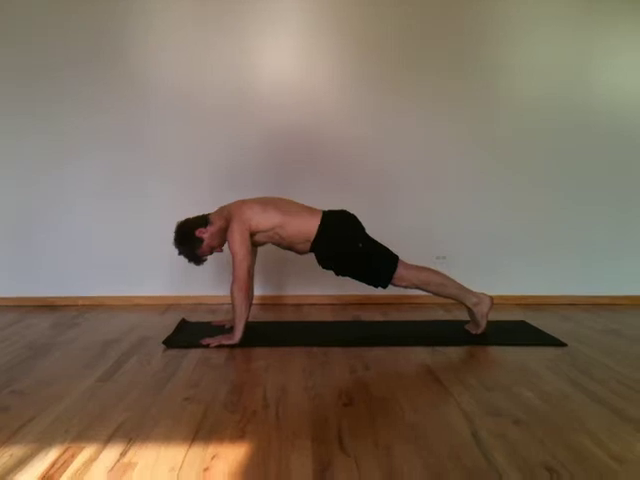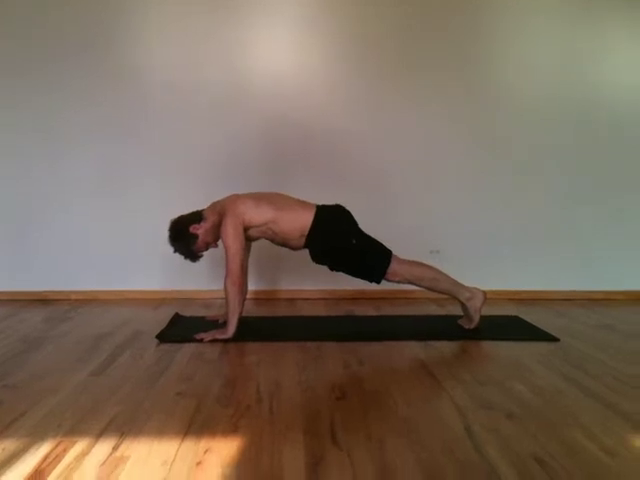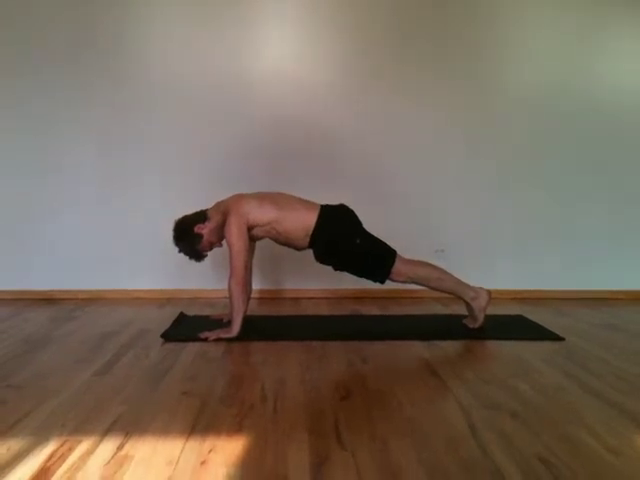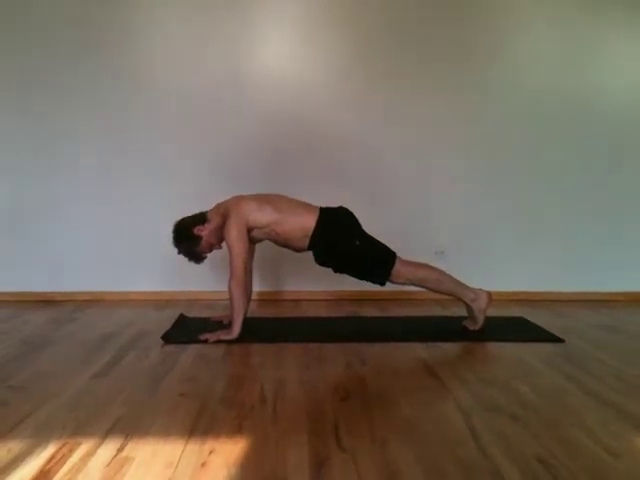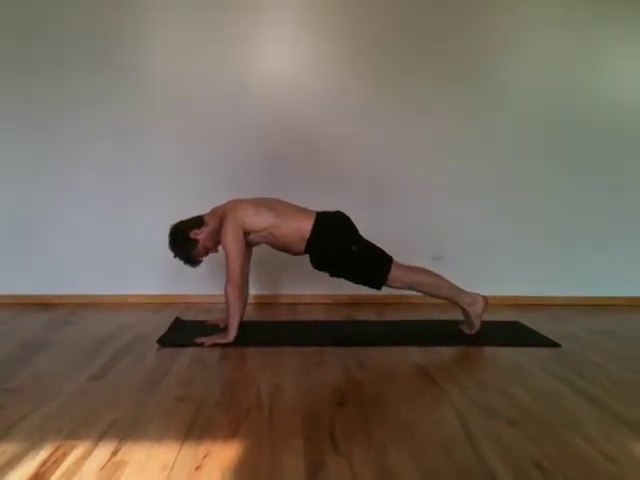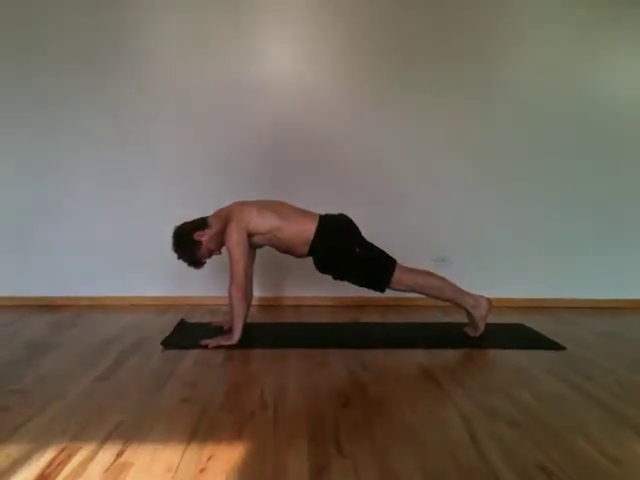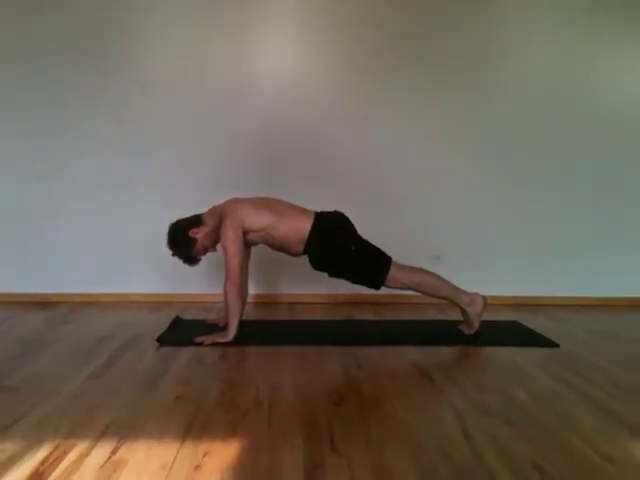
dt=0.7s
person 1, frame 1
left shoulder: (234, 225)
right shoulder: (239, 217)
left elbow: (240, 282)
right elbow: (247, 276)
left wrist: (236, 333)
right wrist: (239, 319)
left hip: (335, 235)
right hip: (332, 231)
left knee: (401, 275)
right knee: (400, 274)
left ankle: (474, 300)
right ankle: (473, 301)
person 1, frame 2
left shoulder: (228, 220)
right shoulder: (233, 213)
left elbow: (234, 277)
right elbow: (242, 271)
left wrist: (229, 327)
right wrist: (234, 313)
left hip: (328, 230)
right hip: (325, 225)
left knee: (395, 270)
right knee: (394, 269)
left ankle: (467, 294)
right ankle: (466, 296)
person 1, frame 3
left shoulder: (232, 219)
right shoulder: (237, 212)
left elbow: (238, 276)
right elbow: (246, 270)
left wrist: (234, 327)
right wrist: (237, 312)
left hip: (332, 230)
right hip: (329, 225)
left knee: (398, 270)
right knee: (398, 269)
left ankle: (472, 295)
right ankle: (471, 295)
person 1, frame 4
left shoulder: (232, 221)
right shoulder: (238, 215)
left elbow: (238, 277)
right elbow: (246, 271)
left wrist: (234, 328)
right wrist: (237, 313)
left hip: (332, 233)
right hip: (329, 227)
left knee: (398, 272)
right knee: (399, 269)
left ankle: (472, 296)
right ankle: (471, 297)
person 1, frame 5
left shoulder: (228, 225)
right shoulder: (235, 218)
left elbow: (234, 281)
right elbow: (242, 275)
left wrist: (230, 332)
right wrist: (233, 317)
left hip: (329, 237)
right hip: (326, 232)
left knee: (395, 276)
right knee: (395, 274)
left ankle: (468, 300)
right ankle: (467, 301)
person 1, frame 6
left shoulder: (233, 227)
right shoulder: (237, 219)
left elbow: (238, 283)
right elbow: (246, 277)
left wrist: (235, 334)
right wrist: (237, 318)
left hip: (332, 240)
right hip: (329, 234)
left knee: (399, 279)
right knee: (399, 276)
left ankle: (472, 302)
right ankle: (471, 303)
person 1, frame 7
left shoulder: (228, 224)
right shoulder: (233, 215)
left elbow: (233, 281)
right elbow: (242, 274)
left wrist: (229, 332)
right wrist: (232, 316)
left hip: (328, 238)
right hip: (325, 232)
left knee: (394, 277)
right knee: (394, 274)
left ankle: (467, 300)
right ankle: (466, 301)
